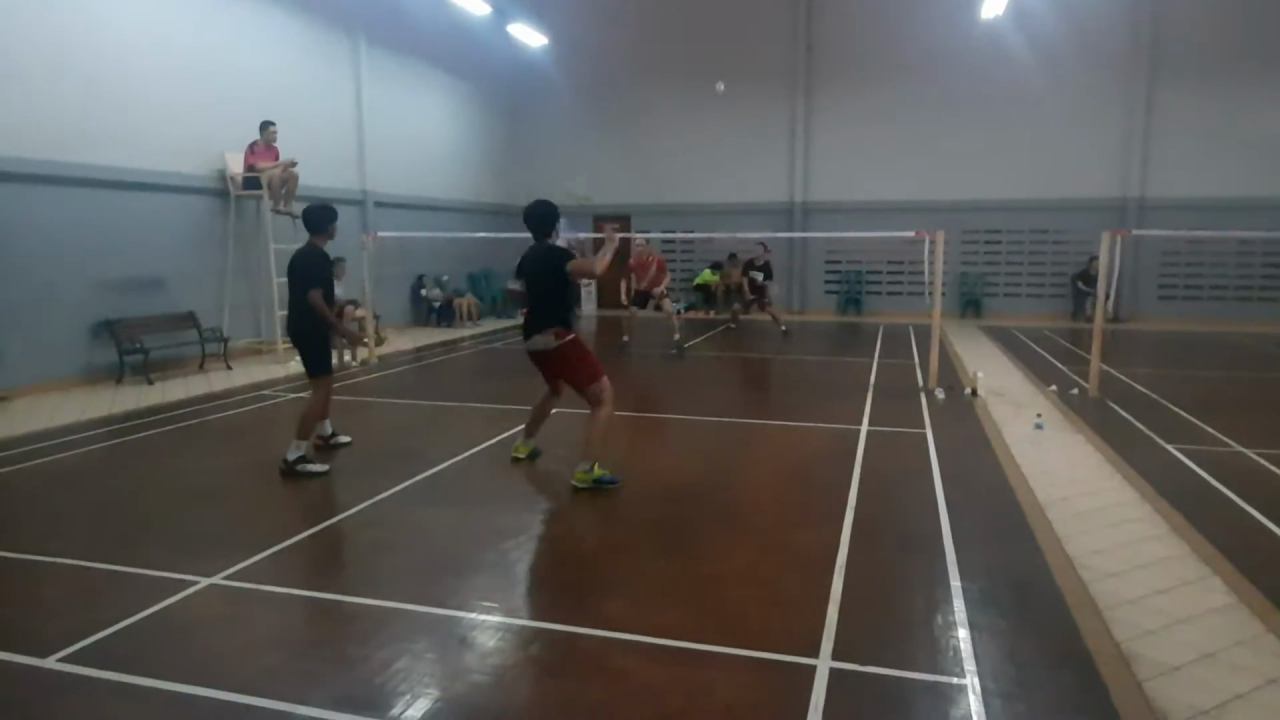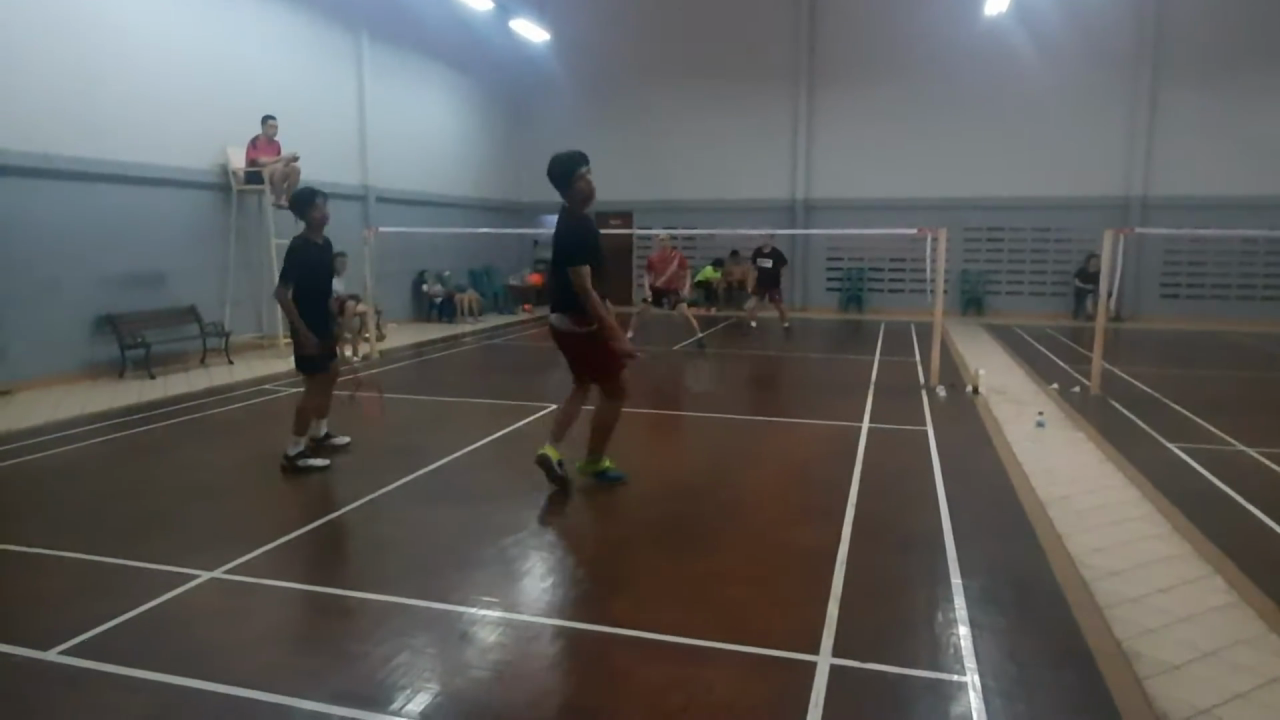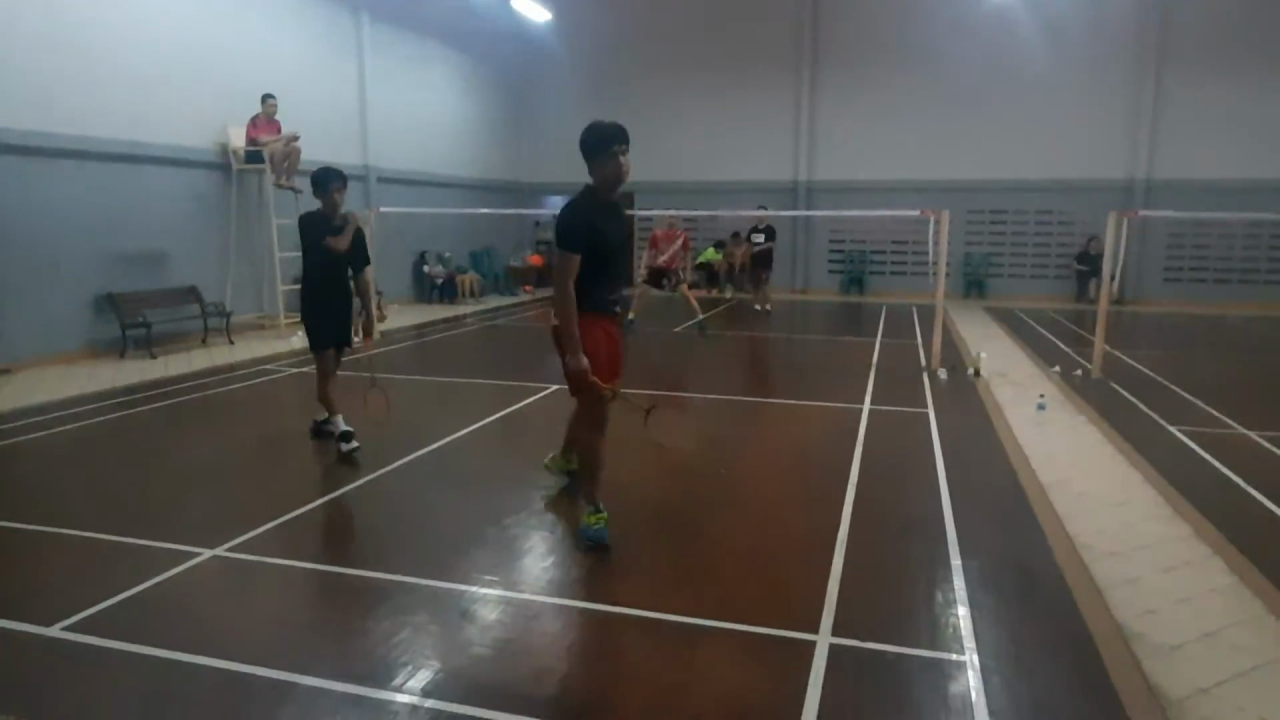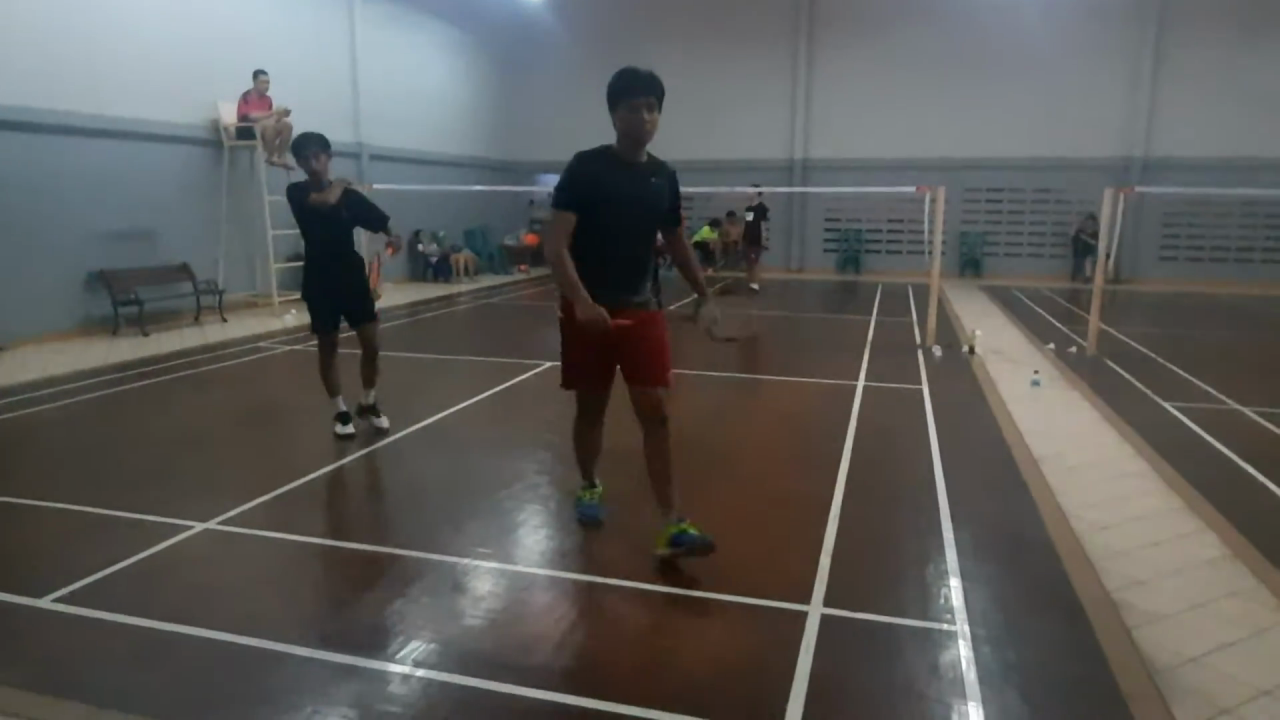
dt=0.5s
person 1, frame 1
left shoulder: (527, 258)
right shoulder: (553, 253)
left elbow: (516, 291)
right elbow: (592, 270)
right wrist: (611, 244)
left hip: (534, 341)
right hip: (557, 338)
left knee: (555, 391)
right knee: (602, 401)
left ankle: (524, 444)
right ankle: (587, 470)
person 1, frame 2
left shoulder: (573, 221)
right shoulder: (578, 228)
right elbow: (584, 291)
left wrist: (607, 311)
right wrist: (616, 335)
left hip: (564, 319)
right hip: (579, 321)
left knee: (583, 387)
right knee: (615, 391)
left ankle: (552, 449)
right ankle: (594, 463)
person 1, frame 3
left shoulder: (618, 207)
right shoulder: (577, 213)
right elbow: (563, 284)
right wrist: (573, 349)
left hip: (607, 315)
right hip: (579, 320)
left knee: (593, 403)
right knee: (597, 406)
left ankle: (562, 460)
right ankle: (592, 510)
person 1, frame 4
left shoulder: (664, 177)
right shoulder: (584, 168)
left elbow: (678, 246)
right elbow: (556, 245)
left wrist: (708, 298)
right wrist: (581, 301)
left hip: (641, 309)
right hip: (588, 309)
left knee: (655, 412)
right knee: (591, 407)
left ankle: (673, 526)
right ankle: (588, 487)
person 2, frame 1
left shoulder: (301, 255)
right shoulder: (319, 257)
right elbow: (316, 298)
right wrist: (341, 327)
left hip: (301, 328)
right hip: (312, 330)
left knee: (322, 384)
right knee: (321, 391)
left ankle: (325, 433)
right ankle: (294, 458)
person 2, frame 2
left shoulder: (325, 244)
right shoulder: (299, 248)
right elbow: (282, 293)
left wrist: (333, 324)
right wrist: (303, 332)
left hip: (322, 324)
right hip: (309, 327)
left knee: (330, 376)
right knee: (316, 386)
left ankle: (320, 434)
right ankle: (294, 453)
person 2, frame 3
left shoulder: (352, 229)
right shoulder: (308, 222)
left elbow: (361, 273)
right elbow: (337, 246)
left wrist: (369, 314)
right wrist: (351, 225)
left hip: (341, 305)
right hip: (315, 305)
left knee: (332, 366)
right knee: (325, 367)
left ankle: (324, 421)
right ankle: (341, 429)
person 2, frame 4
left shoulder: (349, 195)
right shoulder: (296, 192)
left elbow: (381, 223)
right elbow: (325, 200)
left wrist: (393, 238)
right wrist: (339, 184)
left hip: (353, 277)
right hip: (320, 282)
left knee: (371, 343)
right knee: (328, 348)
left ankle: (369, 403)
right ankle: (341, 410)
